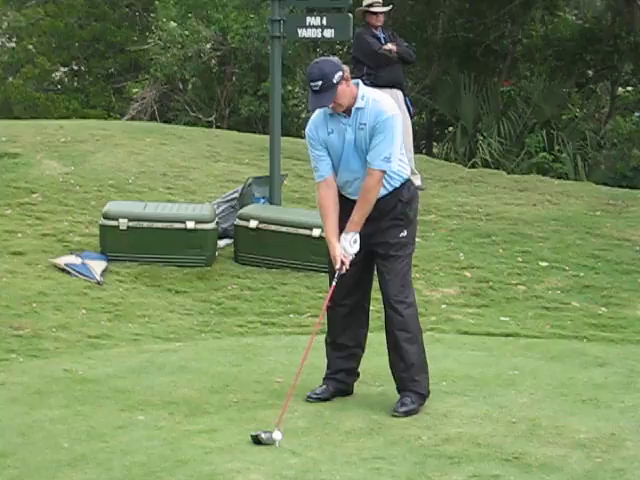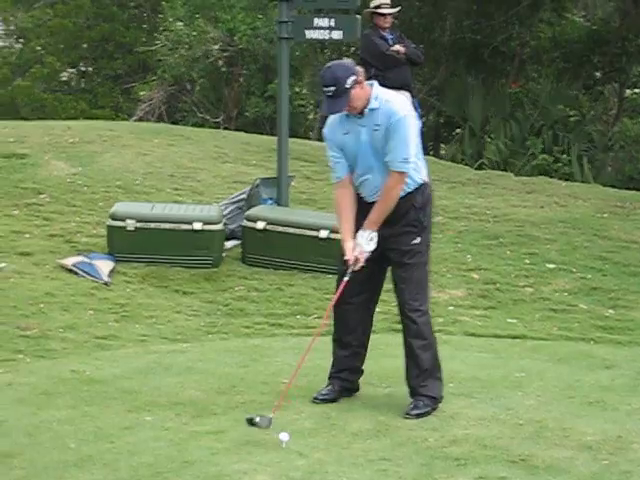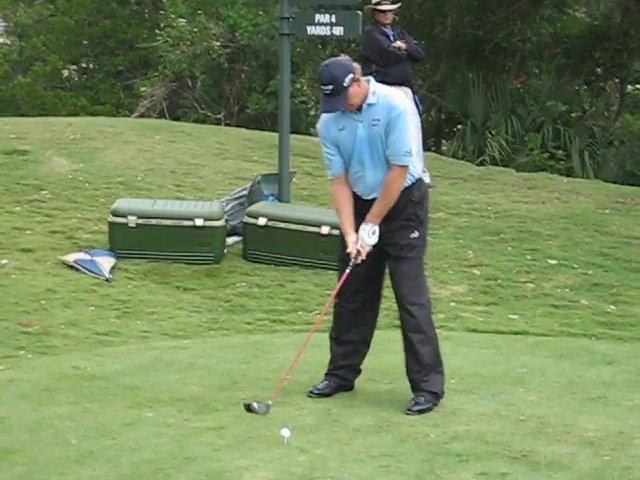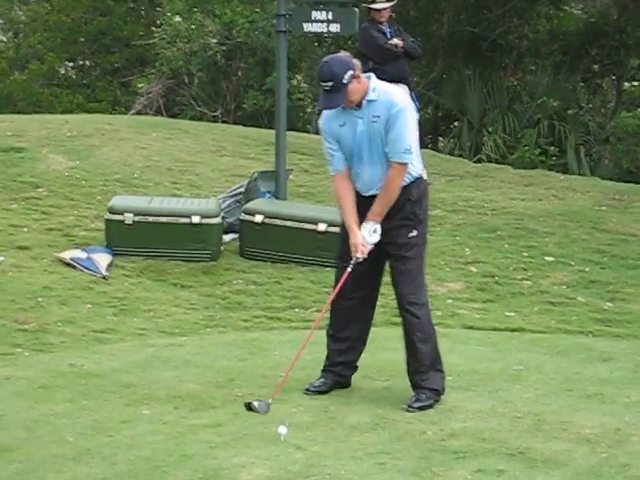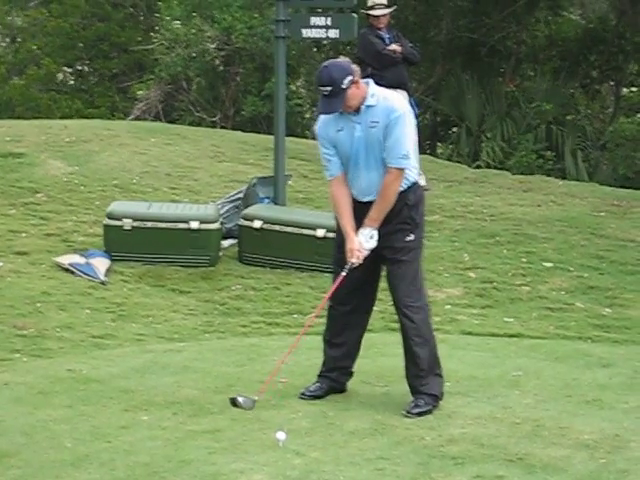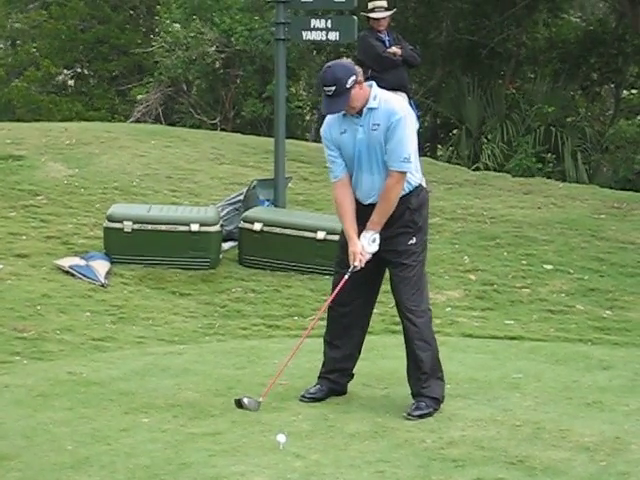
dt=0.3s
person 1, frame 1
left shoulder: (383, 110)
right shoulder: (317, 125)
left elbow: (375, 177)
right elbow: (326, 185)
left wrist: (352, 232)
right wrist: (333, 241)
left hip: (392, 205)
right hip: (349, 205)
left knee: (397, 296)
right knee: (343, 298)
left ankle: (413, 386)
right ankle: (340, 376)
person 1, frame 2
left shoulder: (397, 111)
right shoulder: (334, 126)
left elbow: (397, 177)
right elbow: (344, 184)
left wrist: (369, 230)
right wrist: (348, 238)
left hip: (406, 207)
right hip: (365, 206)
left knee: (412, 302)
right knee: (351, 296)
left ankle: (426, 389)
right ankle: (344, 376)
person 1, frame 3
left shoulder: (395, 106)
right shoulder: (328, 122)
left elbow: (398, 171)
right elbow: (339, 180)
left wrist: (372, 224)
right wrist: (350, 234)
left hip: (403, 204)
right hip: (360, 204)
left knee: (411, 296)
right knee: (350, 295)
left ankle: (427, 386)
right ankle: (341, 372)
person 1, frame 4
left shoulder: (395, 103)
right shoulder: (329, 118)
left elbow: (398, 168)
right elbow: (341, 176)
left wrist: (373, 222)
right wrist: (354, 231)
left hip: (402, 201)
right hip: (360, 201)
left knee: (410, 294)
right knee: (349, 292)
left ankle: (428, 382)
right ankle: (338, 369)
person 1, frame 5
left shoulder: (394, 109)
right shoulder: (326, 124)
left elbow: (395, 174)
right elbow: (337, 181)
left wrist: (370, 228)
right wrist: (351, 237)
left hip: (398, 208)
right hip: (355, 209)
left knee: (409, 300)
right knee: (344, 298)
left ankle: (427, 389)
right ankle: (334, 375)
person 1, frame 6
left shoulder: (396, 112)
right shoulder: (331, 125)
left elbow: (397, 177)
right elbow: (341, 184)
left wrist: (373, 231)
right wrist: (353, 238)
left hip: (402, 210)
right hip: (359, 211)
left knee: (411, 302)
right knee: (345, 299)
left ankle: (428, 390)
right ankle: (334, 376)
person 2, frame 1
left shoulder: (390, 34)
right shoulder: (361, 35)
left elbow: (411, 55)
right elbow: (377, 56)
left wrist: (395, 49)
right wrist: (397, 55)
left hip: (396, 91)
left knee: (405, 133)
left ankle: (411, 176)
person 2, frame 2
left shoulder: (398, 36)
right shoulder: (369, 36)
left elbow: (419, 57)
right elbow: (386, 57)
left wrist: (404, 51)
right wrist: (408, 55)
left hip: (404, 92)
person 2, frame 3
left shoulder: (400, 32)
right shoulder: (370, 32)
left elbow: (420, 53)
left wrist: (405, 47)
right wrist: (406, 52)
left hip: (404, 89)
person 2, frame 4
left shoulder: (396, 29)
right shoulder: (367, 29)
left elbow: (417, 51)
right elbow: (383, 50)
left wrist: (401, 44)
right wrist: (402, 50)
left hip: (401, 85)
person 2, frame 5
left shoulder: (395, 33)
right shoulder: (365, 35)
left elbow: (416, 56)
right elbow: (382, 57)
left wrist: (400, 50)
right wrist: (402, 56)
left hip: (401, 91)
person 2, frame 6
left shoulder: (396, 38)
right shoulder: (365, 38)
left elbow: (416, 59)
right elbow: (383, 59)
left wrist: (400, 53)
right wrist: (400, 58)
left hip: (400, 93)
